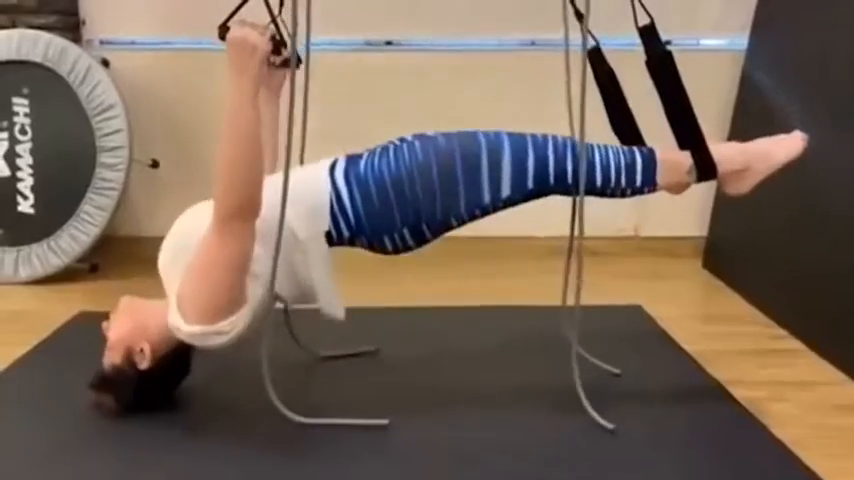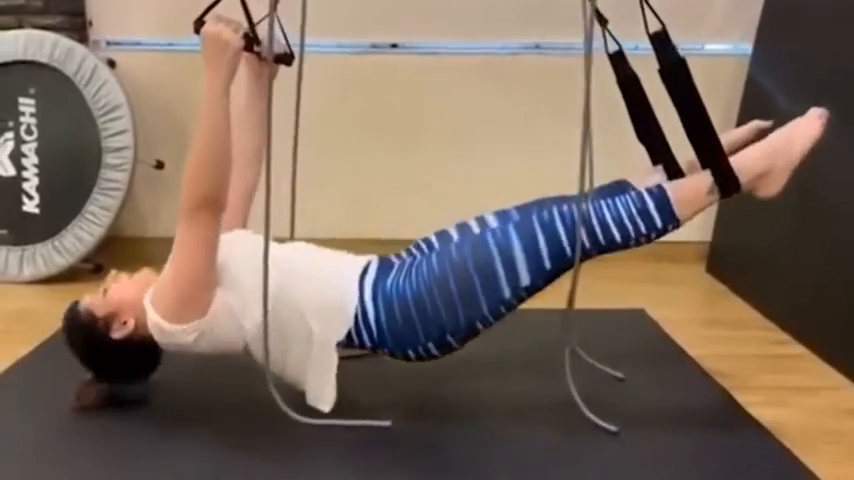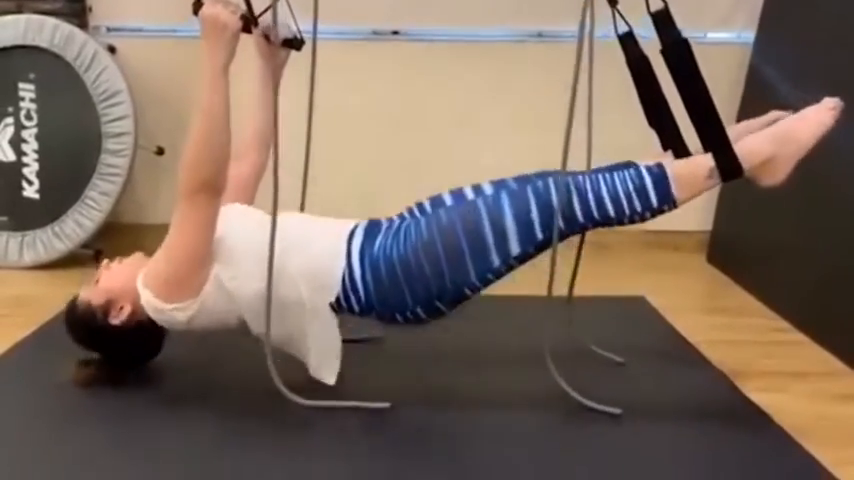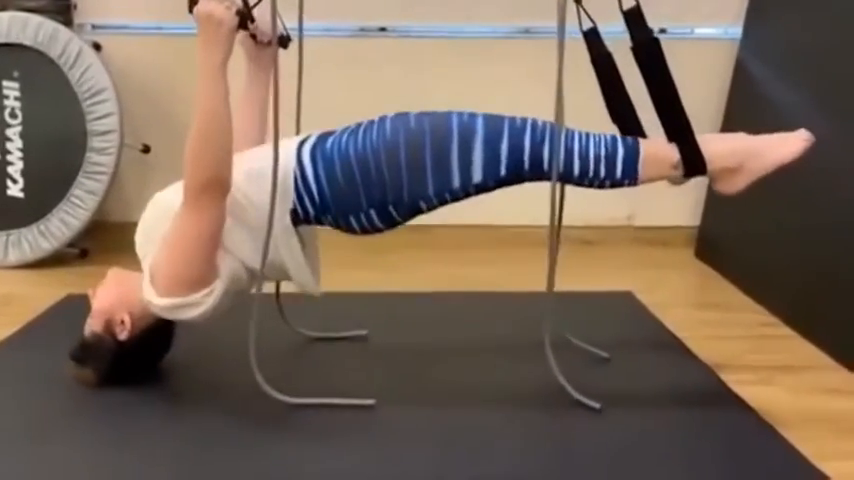
dt=0.7s
person 1, frame 1
left shoulder: (181, 273)
right shoulder: (198, 316)
left elbow: (256, 192)
right elbow: (238, 211)
left wrist: (269, 91)
right wrist: (243, 78)
left hip: (362, 189)
right hip: (373, 198)
left knee: (546, 163)
right knee: (550, 163)
left ankle: (693, 160)
right ankle: (712, 164)
person 1, frame 2
left shoulder: (185, 291)
right shoulder: (173, 315)
left elbow: (237, 186)
right elbow: (202, 202)
left wrist: (256, 86)
right wrist: (216, 75)
left hip: (388, 287)
right hip: (397, 309)
left knee: (566, 219)
right knee: (570, 229)
left ankle: (702, 163)
right ankle: (742, 171)
person 1, frame 3
left shoulder: (178, 275)
right shoulder: (166, 293)
left elbow: (243, 171)
right elbow: (202, 187)
left wrist: (270, 74)
left hip: (377, 255)
right hip: (383, 268)
left knee: (558, 195)
right knee: (557, 200)
left ankle: (727, 150)
right ankle: (747, 158)
person 1, frame 4
left shoulder: (161, 268)
right shoulder: (171, 288)
left elbow: (241, 165)
right elbow: (213, 184)
left wrist: (260, 67)
left knee: (528, 148)
right knee: (530, 146)
left ankle: (696, 153)
right ankle: (709, 156)
